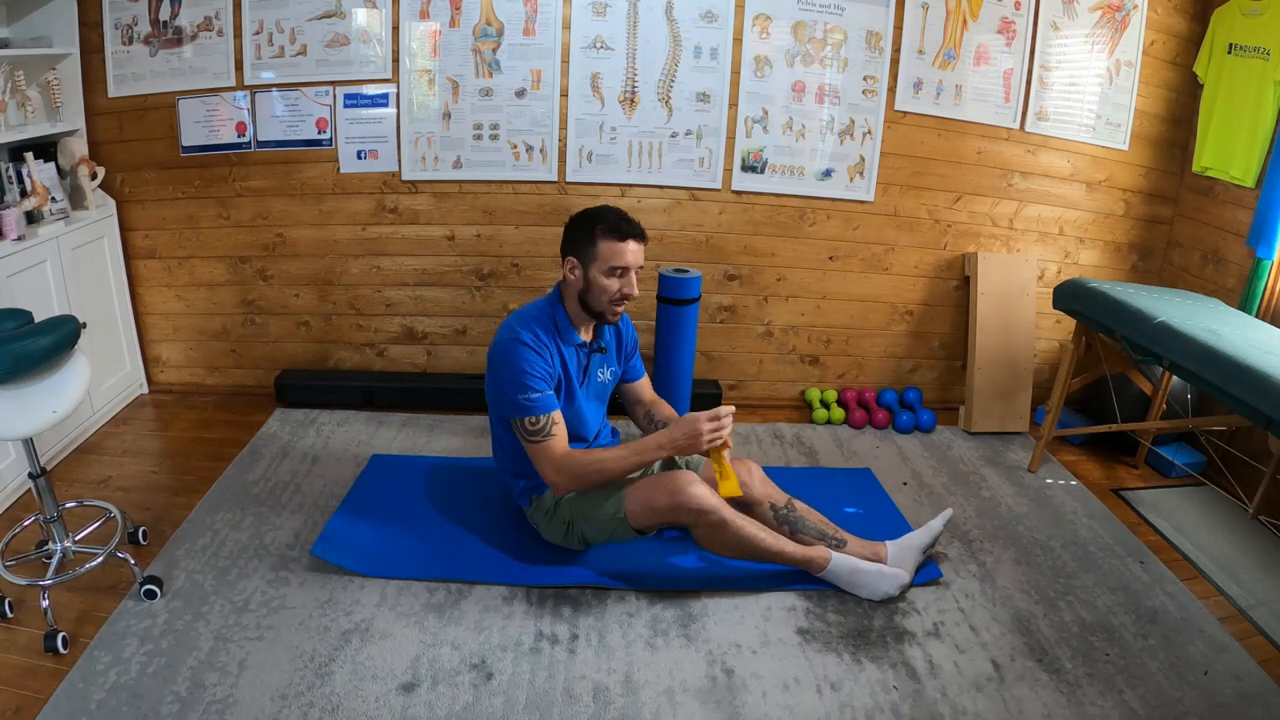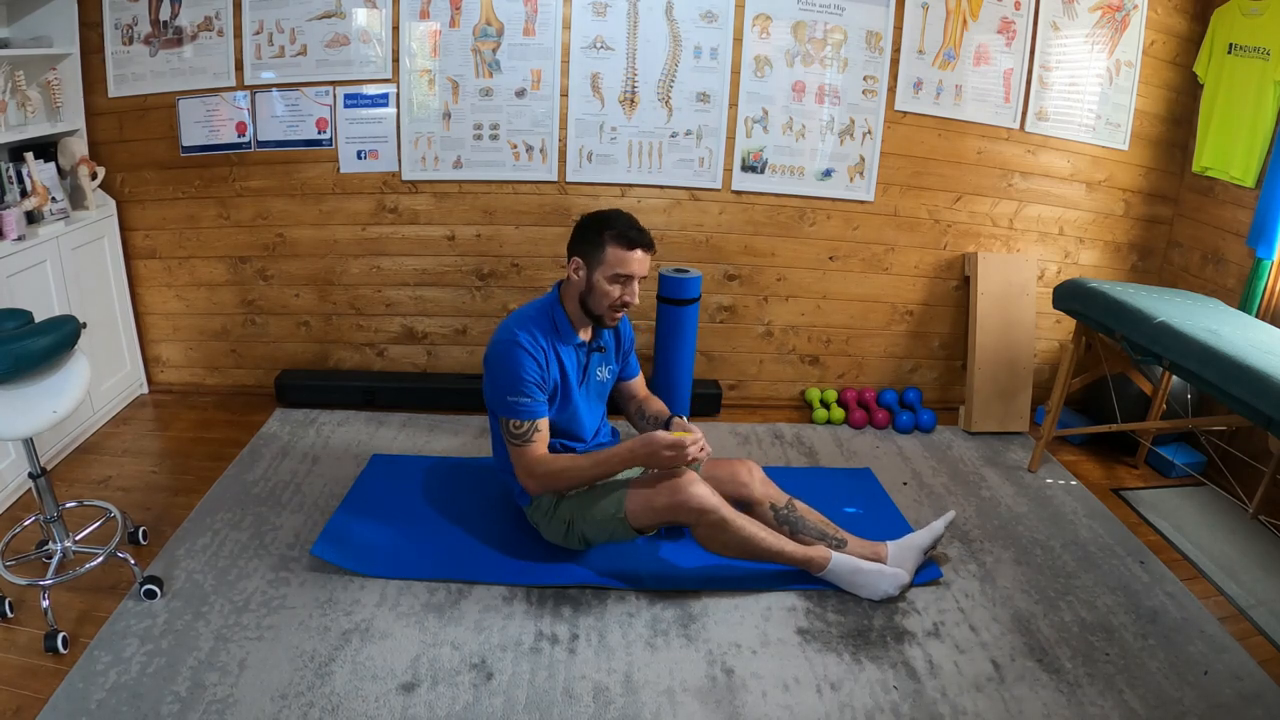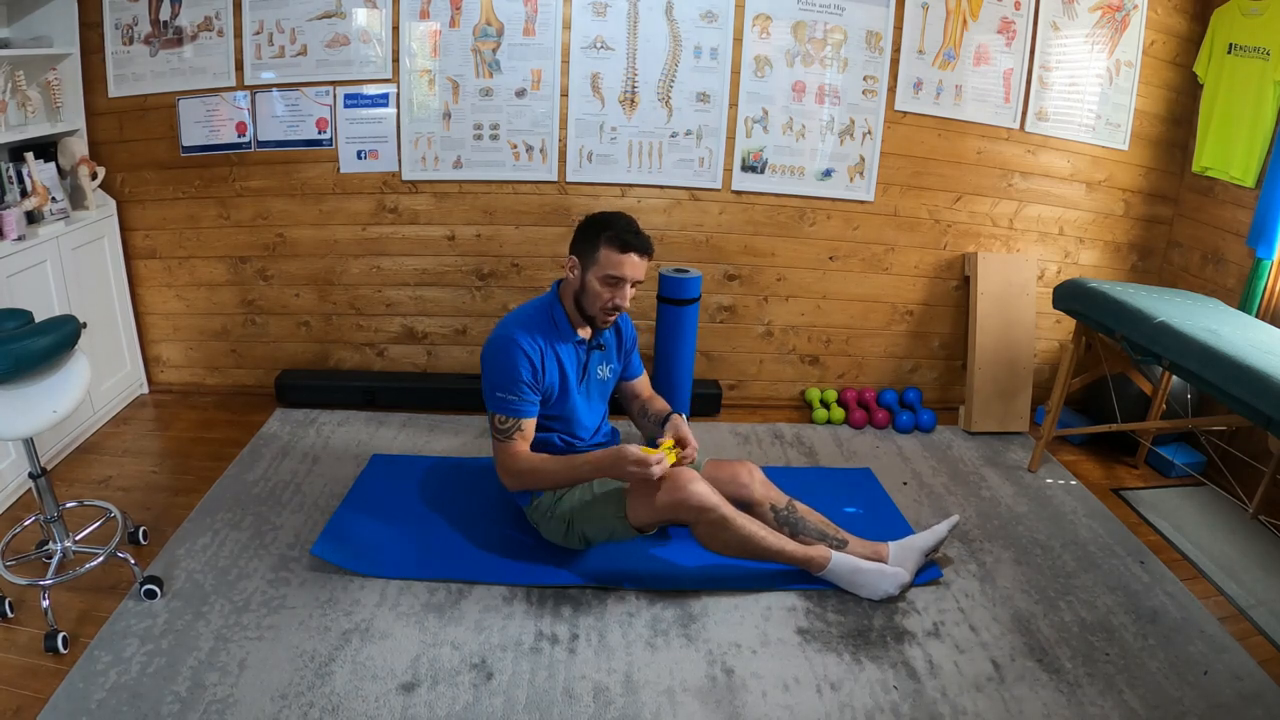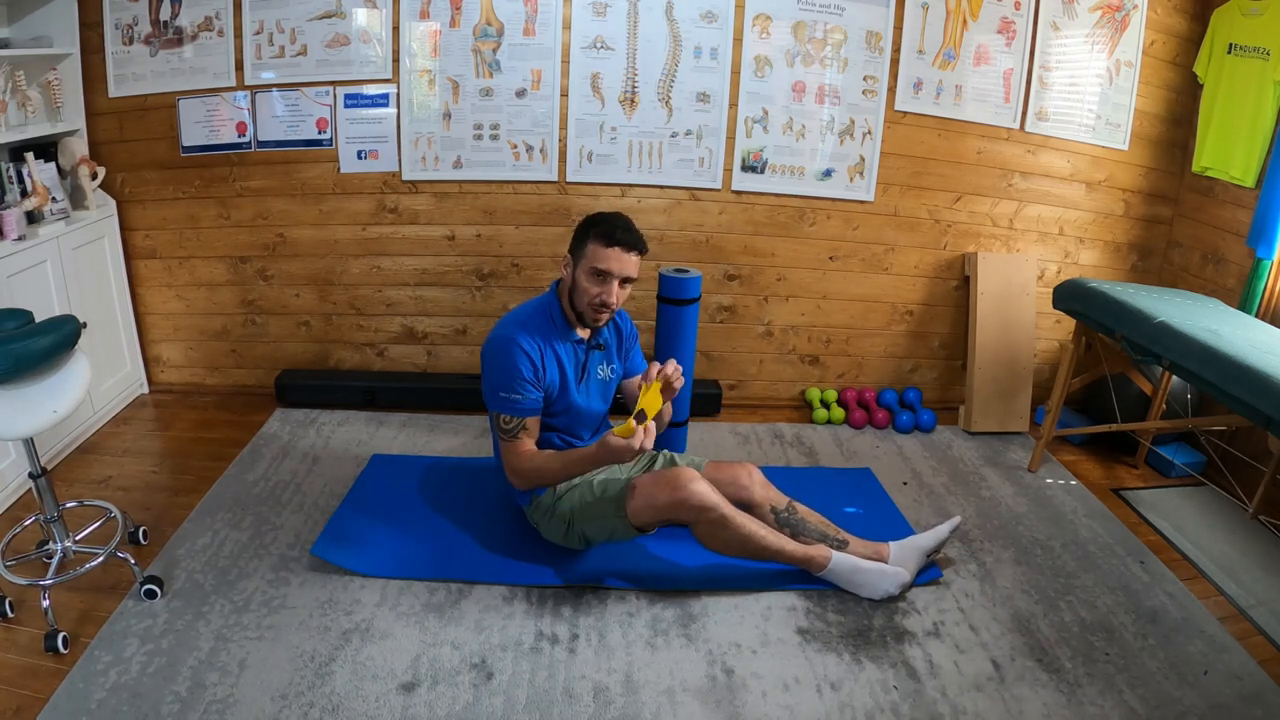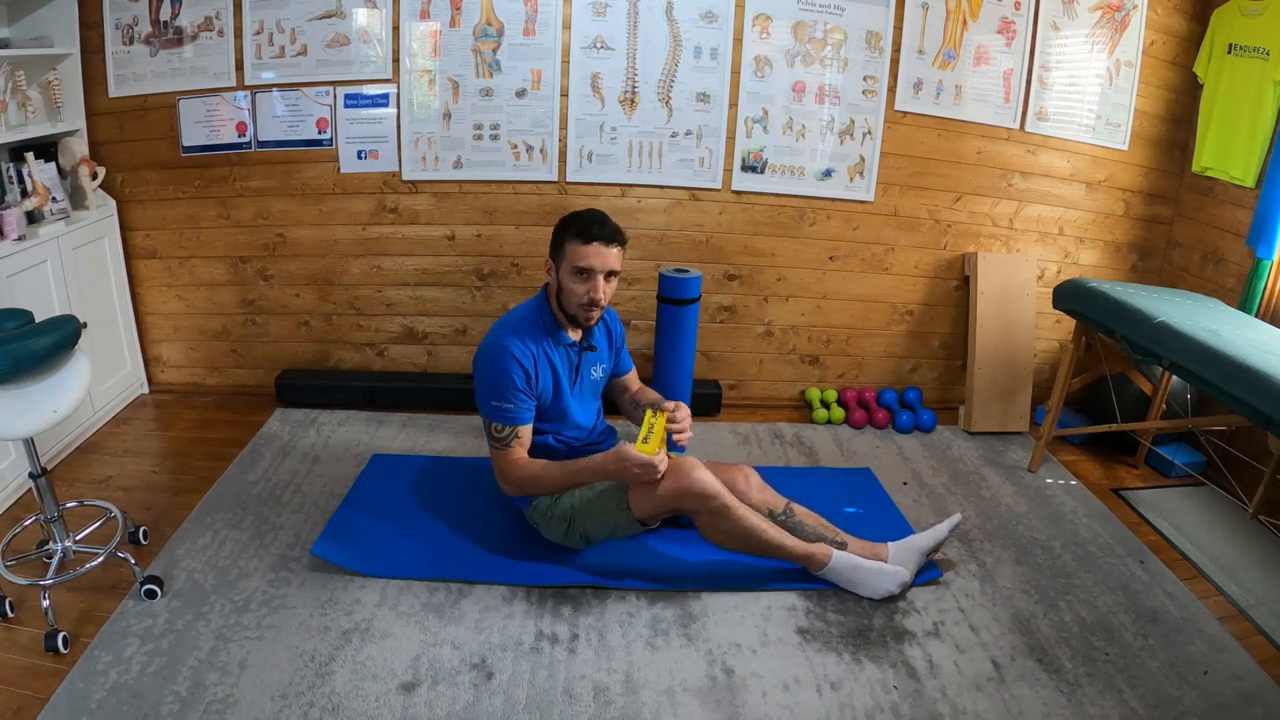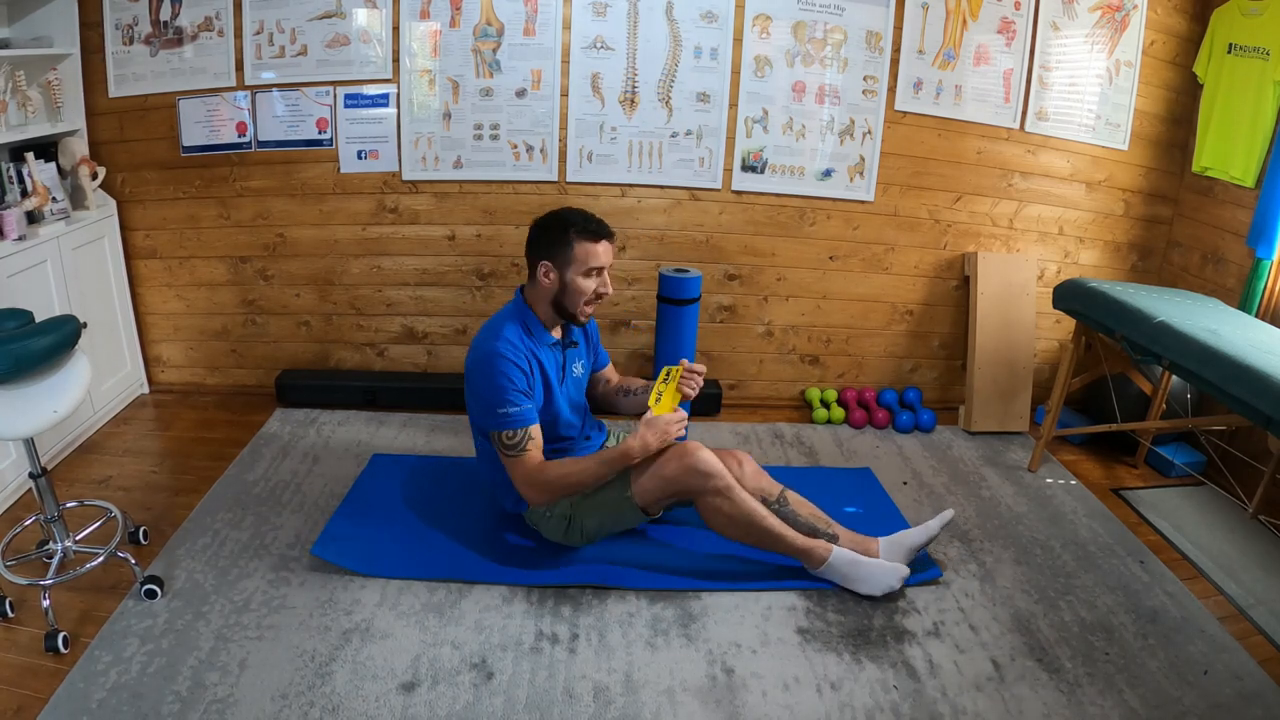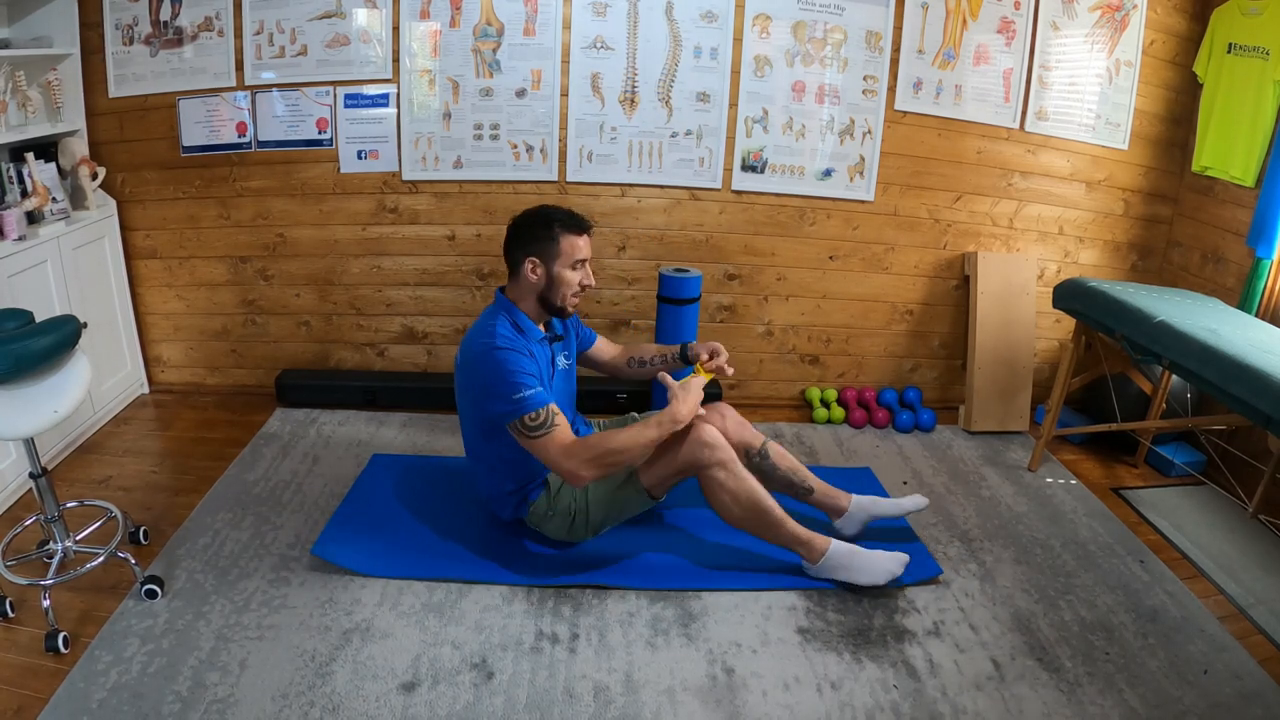
dt=0.3s
person 1, frame 1
left shoulder: (616, 325)
right shoulder: (523, 345)
left elbow: (646, 404)
right elbow: (561, 471)
left wrist: (693, 432)
right wrist: (674, 440)
left hip: (604, 461)
right hip: (555, 496)
left knee: (742, 478)
right knee: (685, 492)
left ankle: (876, 553)
right ankle: (823, 562)
person 1, frame 2
left shoulder: (613, 324)
right shoulder: (521, 346)
left elbow: (637, 398)
right elbow: (535, 473)
left wrist: (672, 427)
right wrist: (637, 453)
left hip: (609, 463)
right hip: (557, 497)
left knee: (745, 477)
right knee: (685, 492)
left ankle: (878, 554)
right ankle: (825, 563)
person 1, frame 3
left shoulder: (615, 324)
right shoulder: (518, 344)
left elbow: (640, 397)
right elbow: (514, 469)
left wrist: (670, 423)
right wrist: (606, 464)
left hip: (606, 462)
right hip: (556, 495)
left knee: (744, 478)
right knee: (686, 489)
left ankle: (879, 554)
right ankle: (824, 563)
person 1, frame 4
left shoulder: (616, 324)
right shoulder: (517, 343)
right elbow: (519, 470)
left wrist: (662, 390)
right wrist: (601, 454)
left hip: (608, 459)
right hip: (556, 492)
left knee: (744, 480)
right knee: (687, 489)
left ankle: (879, 554)
right ankle: (824, 563)
person 1, frame 5
left shoulder: (604, 322)
right shoulder: (509, 349)
left elbow: (629, 393)
right elbow: (512, 475)
left wrist: (665, 410)
right wrist: (605, 469)
left hip: (605, 459)
right hip: (555, 496)
left knee: (743, 482)
right knee: (688, 478)
left ankle: (878, 554)
right ankle: (823, 561)
person 1, frame 6
left shoulder: (574, 320)
right shoulder: (502, 355)
left elbow: (608, 390)
right elbow: (534, 483)
right wrist: (635, 448)
left hip: (592, 449)
right hip: (555, 502)
left knee: (738, 465)
right knee: (694, 463)
left ankle: (870, 549)
right ankle: (822, 557)
person 1, frame 7
left shoulder: (552, 315)
right shoulder: (499, 351)
left elbow: (618, 357)
right elbow: (578, 464)
left wrist: (686, 353)
right wrist: (672, 415)
left hip: (573, 443)
right hip: (547, 496)
left knee: (721, 417)
right knee: (701, 442)
left ankle: (845, 508)
right ankle: (818, 551)
